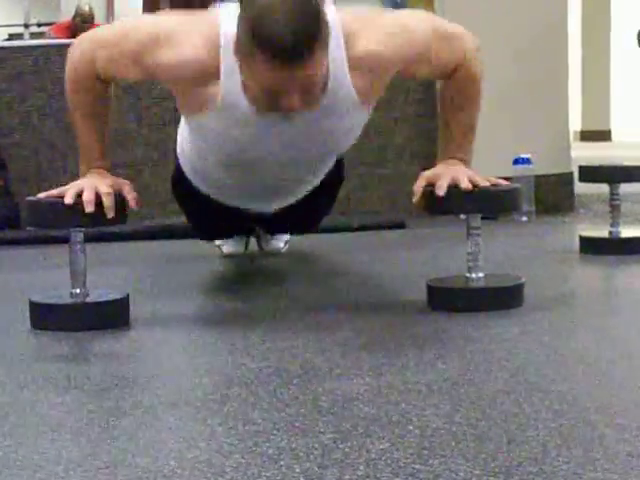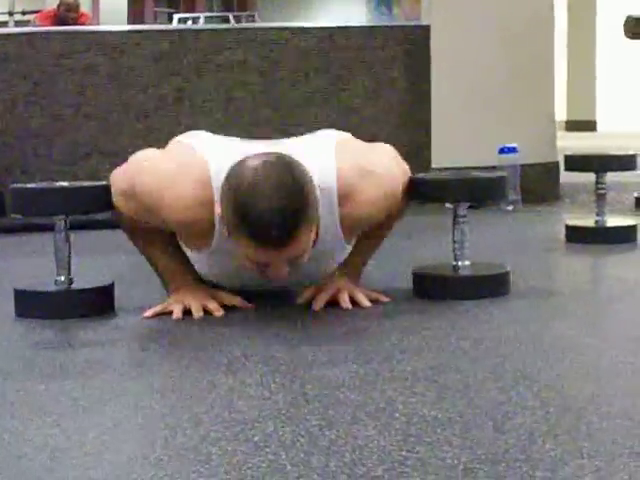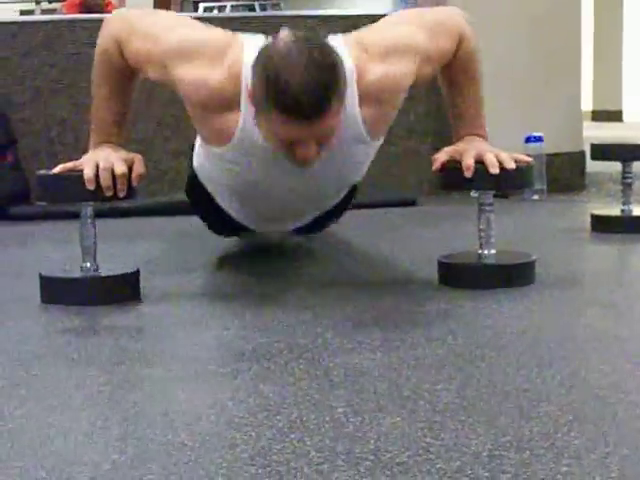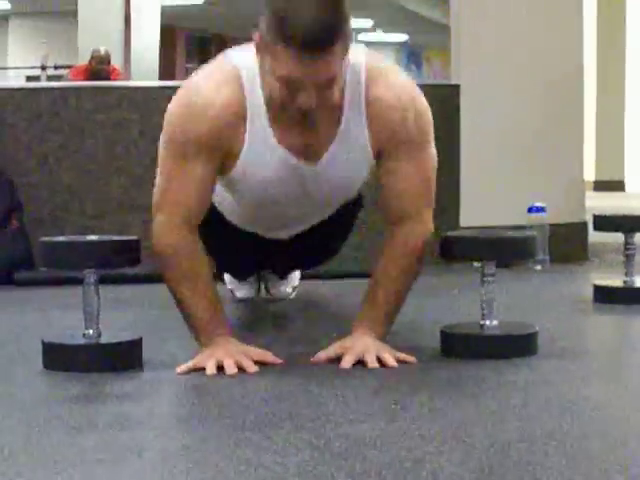
dt=1s
person 1, frame 1
left shoulder: (366, 47)
right shoulder: (193, 52)
left elbow: (462, 53)
right elbow: (85, 57)
left wrist: (456, 155)
right wrist: (94, 167)
left hip: (311, 183)
right hip: (211, 190)
left ankle: (273, 229)
right ankle: (232, 230)
person 1, frame 2
left shoulder: (364, 186)
right shoulder: (183, 192)
left elbow: (399, 191)
right elbow: (122, 194)
left wrist: (347, 273)
right wrist: (181, 284)
person 1, frame 3
left shoulder: (378, 75)
right shoulder: (211, 80)
left elbow: (455, 29)
right elbow: (117, 31)
left wrist: (471, 136)
right wrist: (105, 144)
left hip: (322, 197)
right hip: (228, 195)
person 1, frame 4
left shoulder: (394, 103)
right shoulder: (210, 103)
left elbow: (412, 223)
right elbow: (171, 226)
left wrist: (370, 328)
right wrist: (212, 337)
left hip: (328, 209)
right hip: (232, 210)
left ankle: (282, 272)
right ankle: (241, 274)
